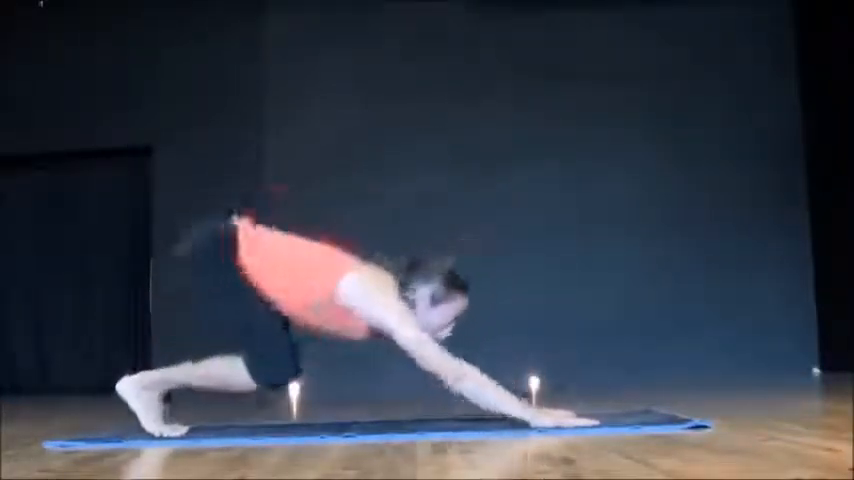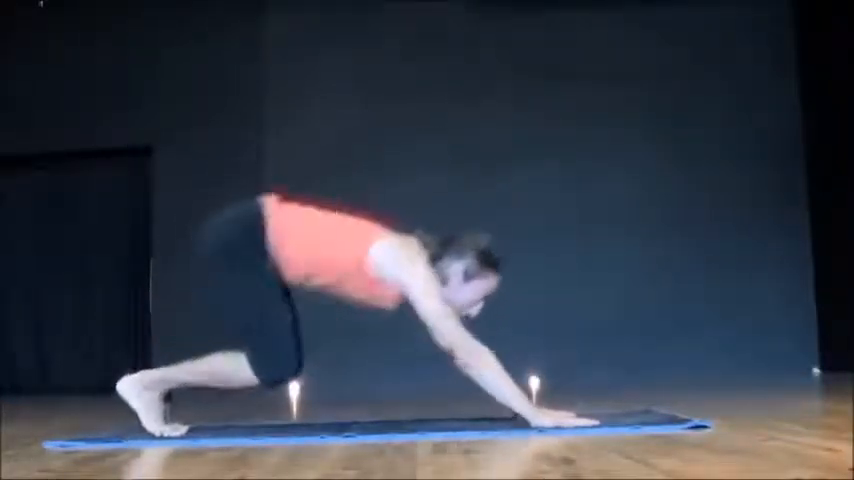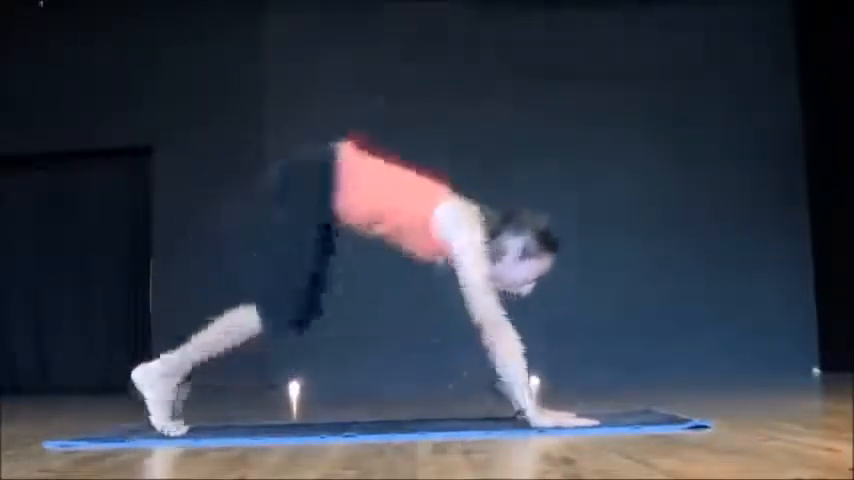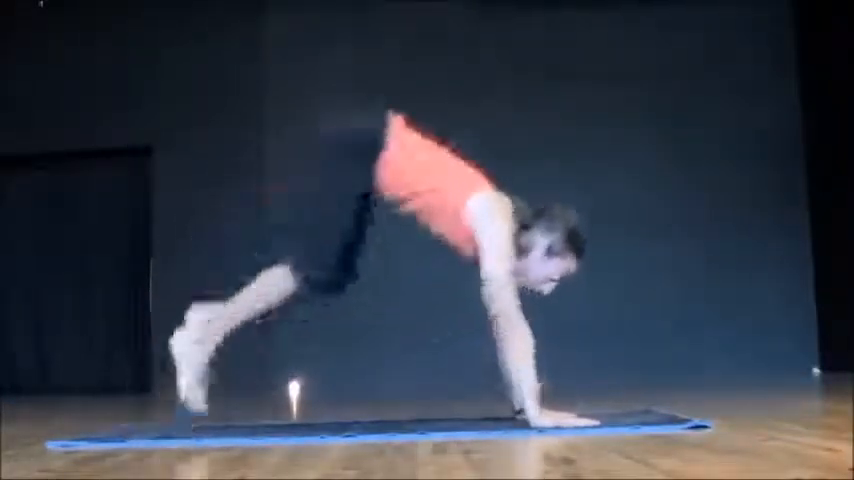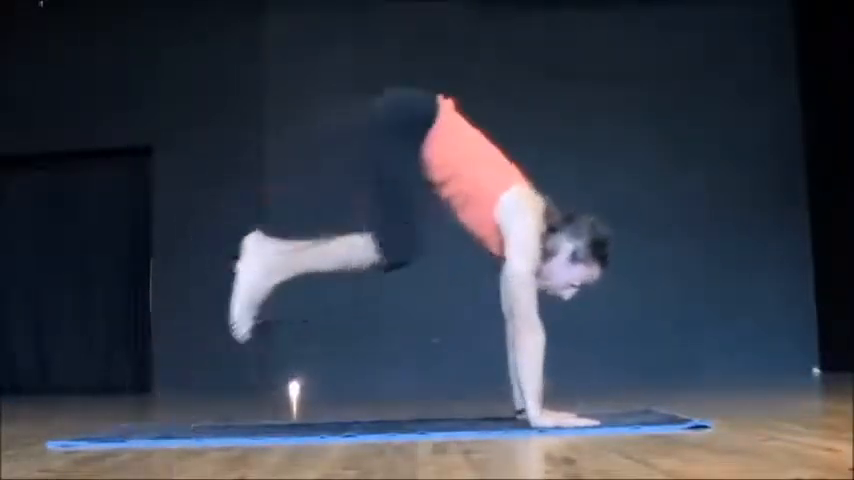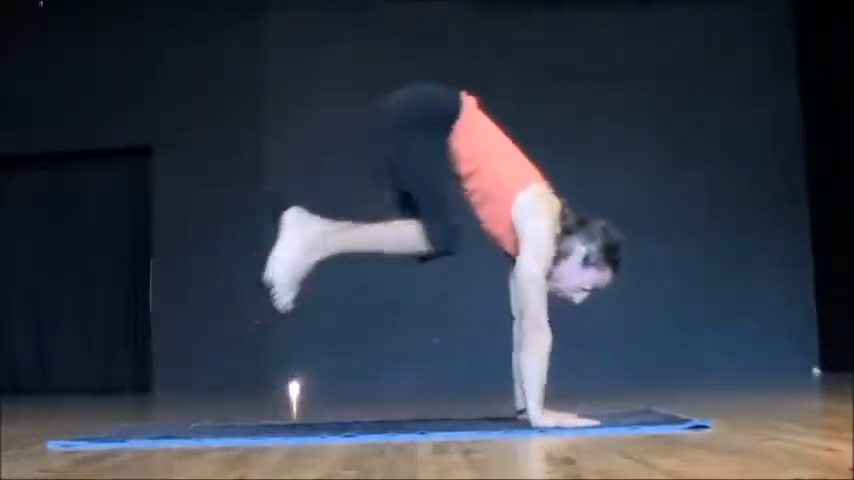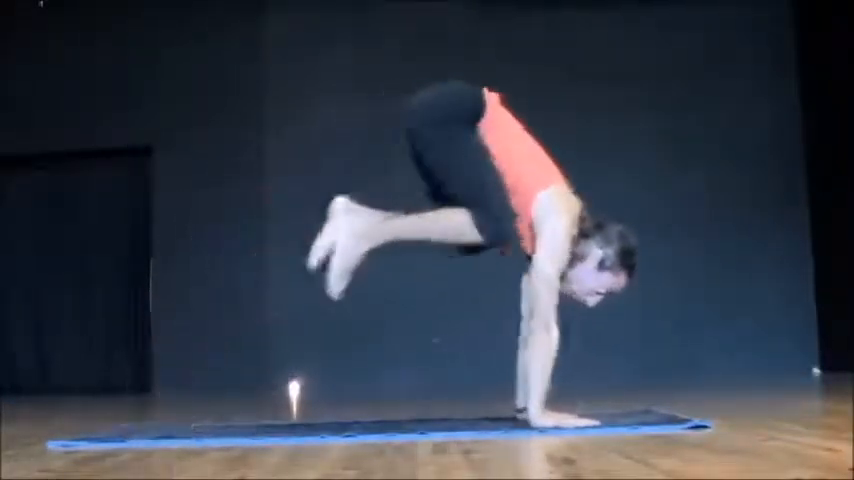
dt=0.1s
person 1, frame 1
left shoulder: (387, 299)
right shoulder: (378, 301)
left elbow: (449, 370)
right elbow: (447, 370)
left wrist: (522, 408)
right wrist: (532, 414)
left hip: (239, 251)
right hip: (221, 253)
left knee: (275, 367)
right knee: (276, 371)
left ankle: (150, 383)
right ankle: (146, 385)
person 1, frame 2
left shoulder: (416, 263)
right shoulder: (409, 269)
left elbow: (466, 348)
right elbow: (460, 348)
left wrist: (520, 403)
right wrist: (532, 411)
left hip: (261, 236)
right hip: (242, 238)
left knee: (279, 360)
right knee: (276, 366)
left ankle: (155, 383)
right ankle: (147, 384)
person 1, frame 3
left shoulder: (474, 233)
right shoulder: (464, 233)
left elbow: (491, 325)
right elbow: (491, 325)
left wrist: (522, 400)
right wrist: (531, 409)
left hip: (327, 182)
right hip: (323, 176)
left knee: (301, 310)
right knee: (286, 307)
left ankle: (171, 370)
right ankle: (165, 370)
person 1, frame 4
left shoulder: (499, 230)
right shoulder: (497, 226)
left elbow: (503, 321)
right elbow: (508, 321)
left wrist: (524, 403)
right wrist: (534, 412)
left hip: (371, 151)
right hip: (360, 147)
left knee: (330, 275)
right knee: (320, 269)
left ankle: (214, 318)
right ankle: (209, 329)
person 1, frame 5
left shoulder: (526, 230)
right shoulder: (524, 225)
left elbow: (519, 320)
right elbow: (524, 322)
left wrist: (525, 405)
right wrist: (535, 411)
left hip: (418, 129)
right hip: (408, 120)
left knee: (390, 249)
right knee: (398, 247)
left ankle: (273, 255)
right ankle: (272, 260)
person 1, frame 6
left shoulder: (528, 235)
right shoulder: (542, 226)
left elbow: (524, 321)
right elbow: (532, 324)
left wrist: (525, 405)
right wrist: (534, 411)
left hip: (432, 121)
right hip: (422, 112)
left knee: (432, 239)
right knee: (442, 235)
left ankle: (318, 232)
right ankle: (318, 238)
person 1, frame 7
left shoulder: (550, 234)
right shoulder: (558, 226)
left elbow: (534, 324)
right elbow: (542, 324)
left wrist: (526, 405)
right wrist: (535, 412)
left hip: (461, 119)
right hip: (450, 111)
left knee: (470, 235)
right knee: (494, 228)
left ankle: (358, 223)
right ankle: (363, 226)
